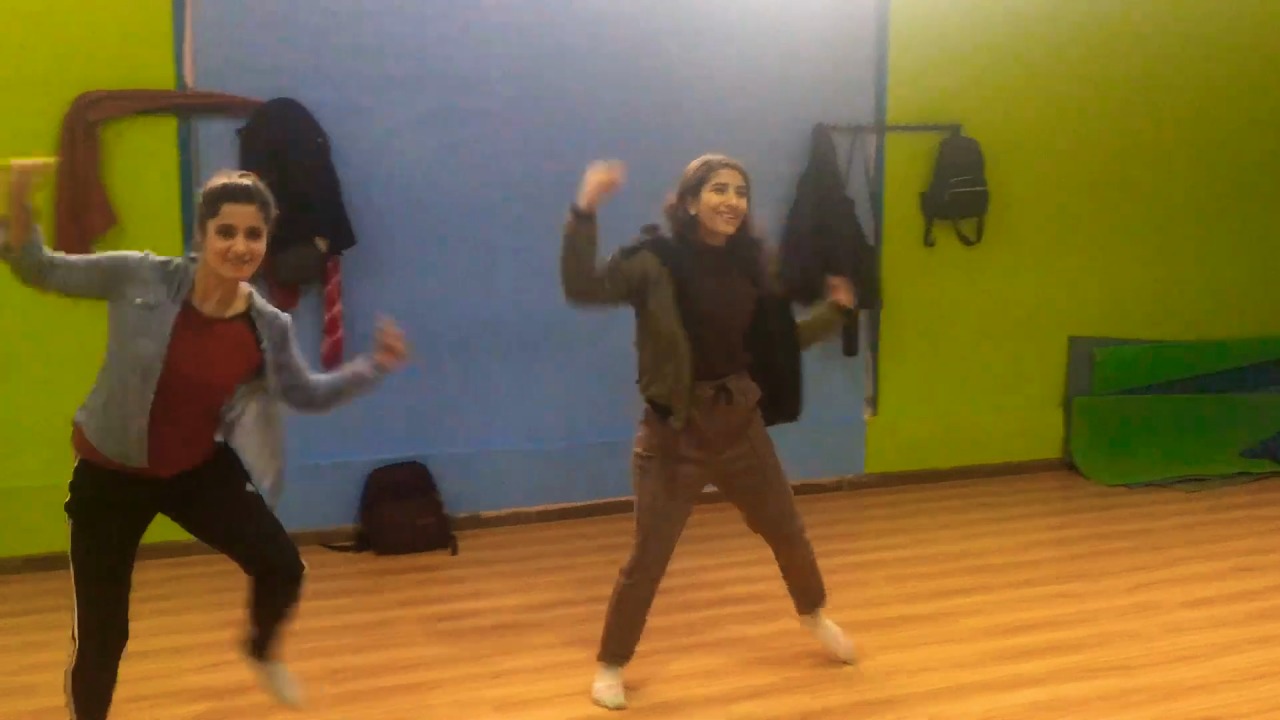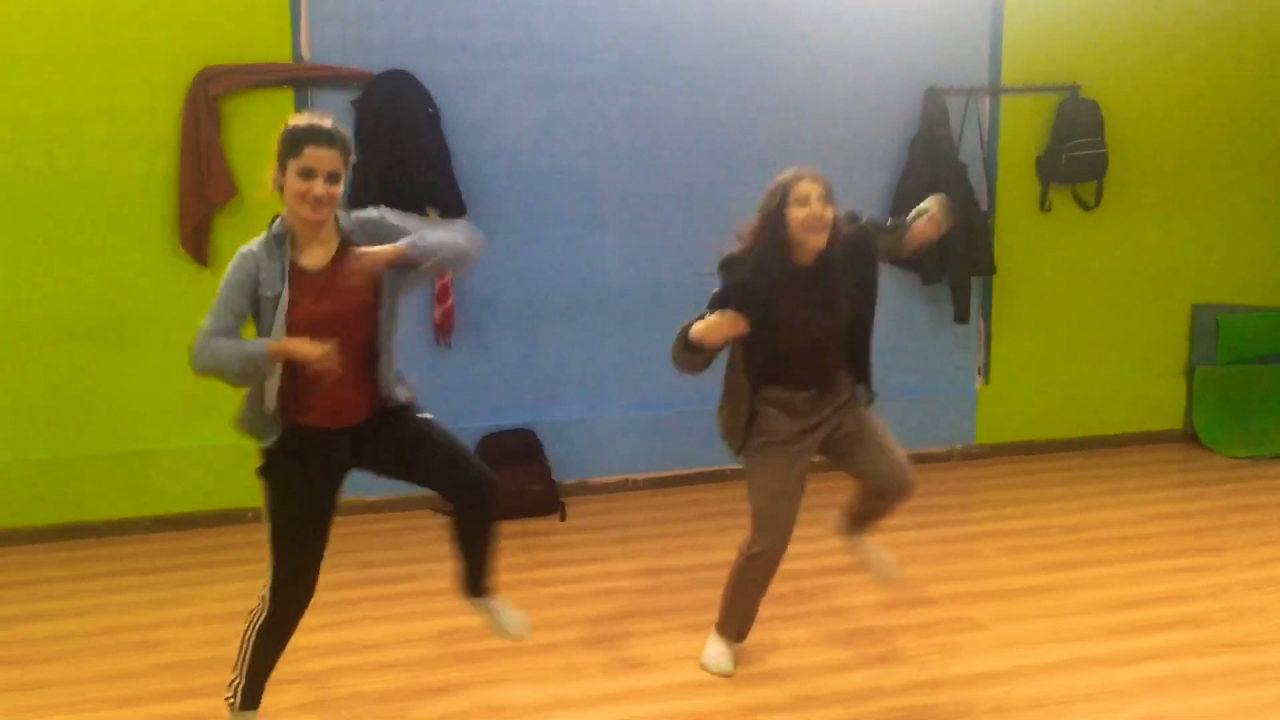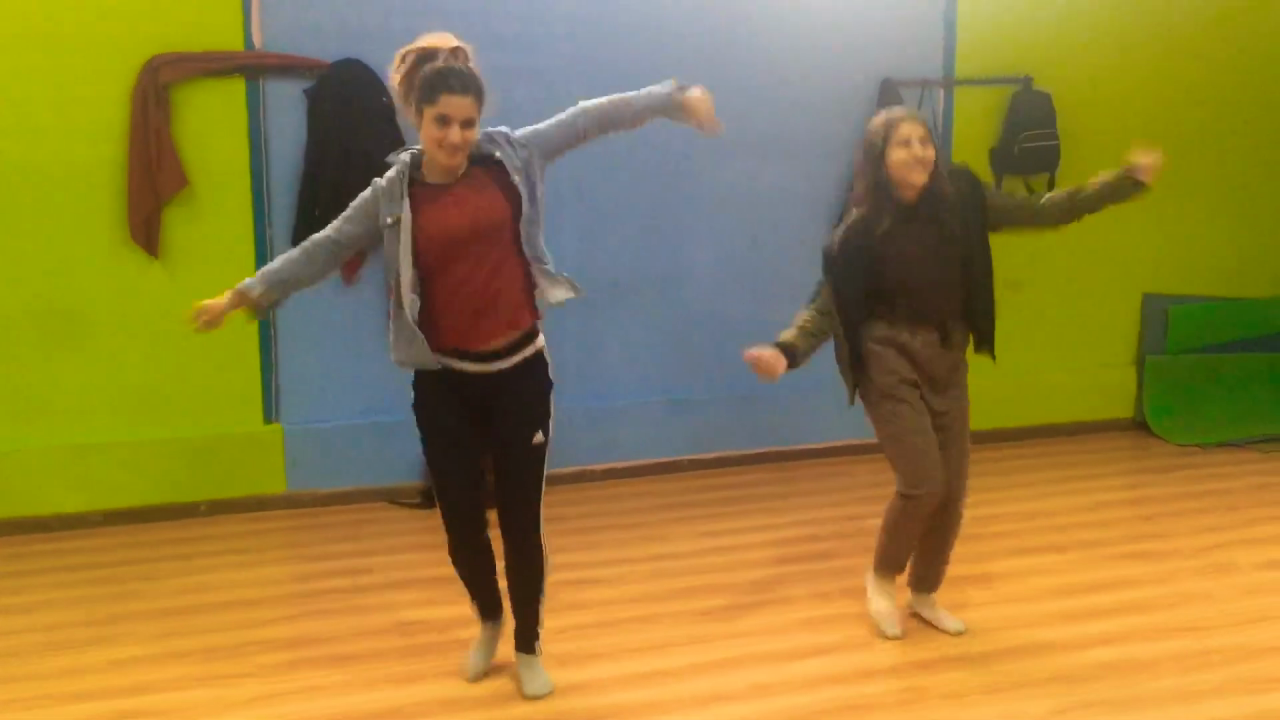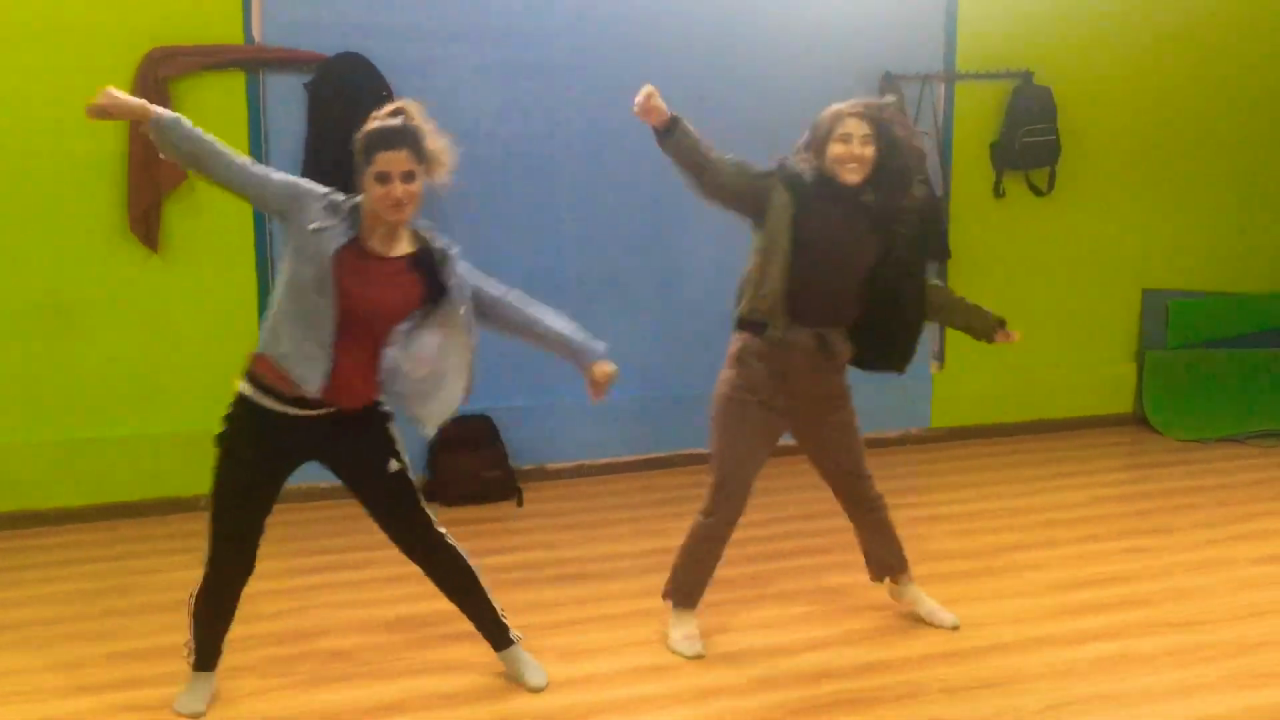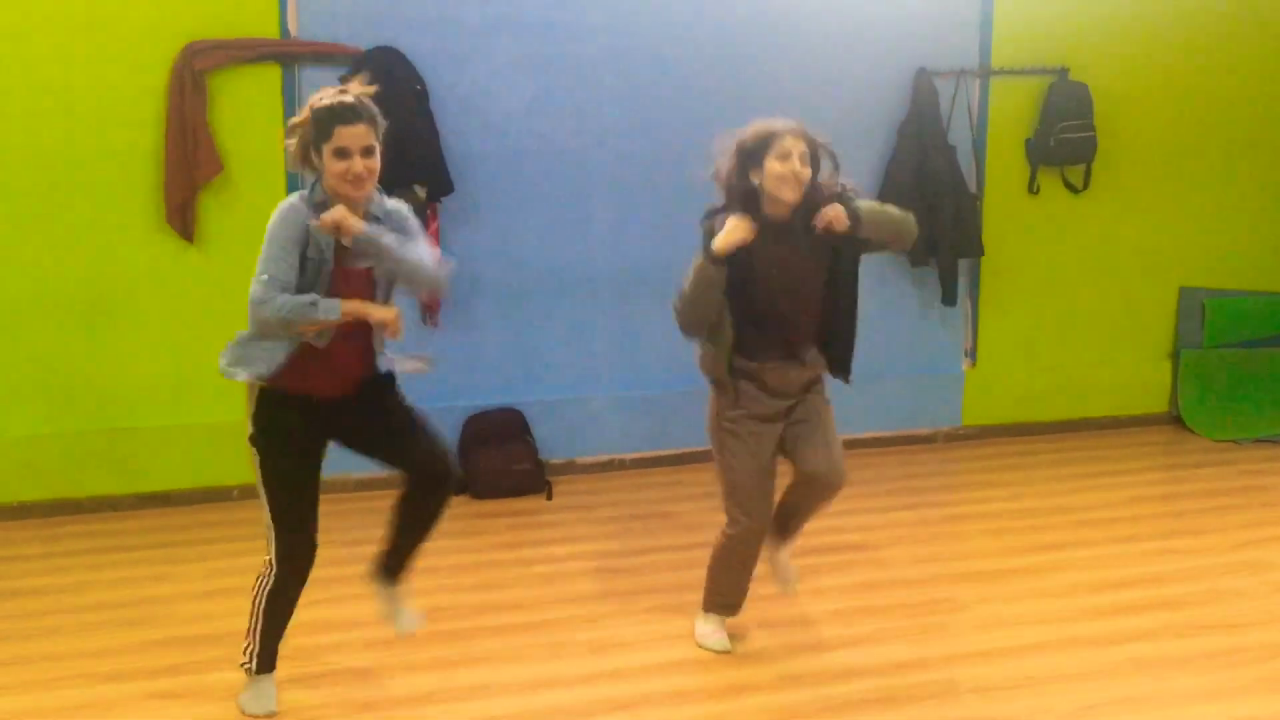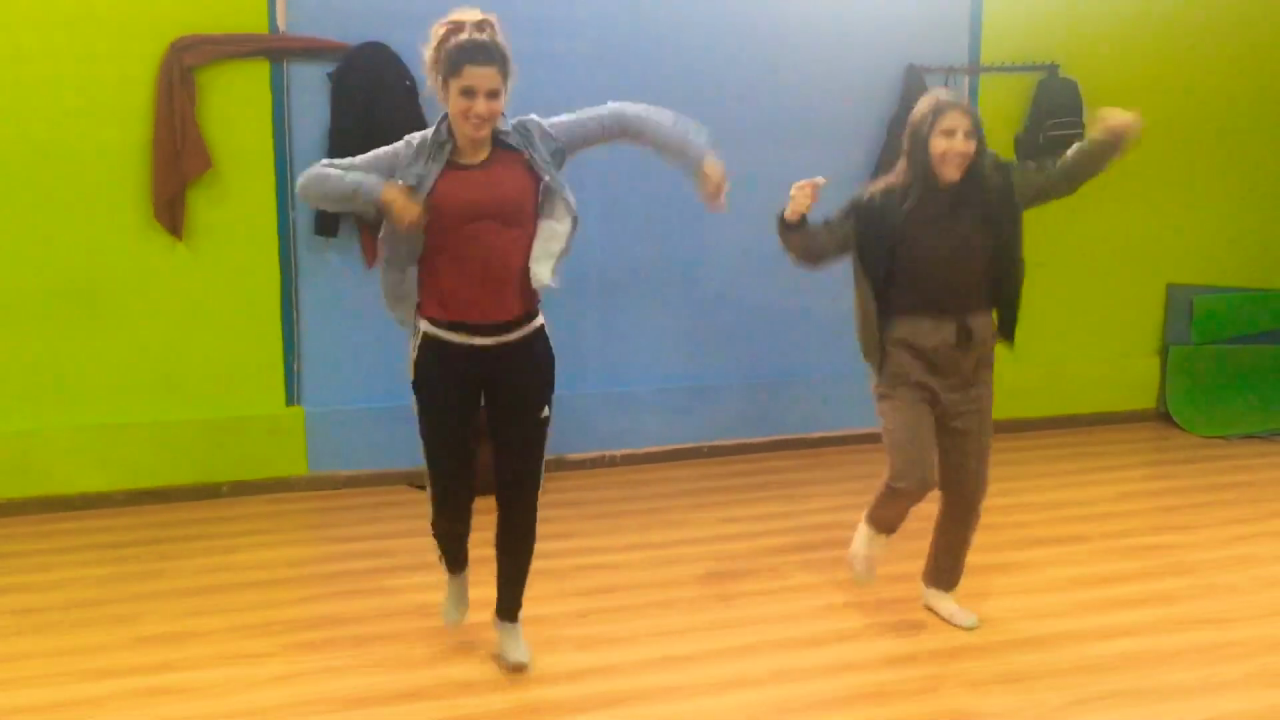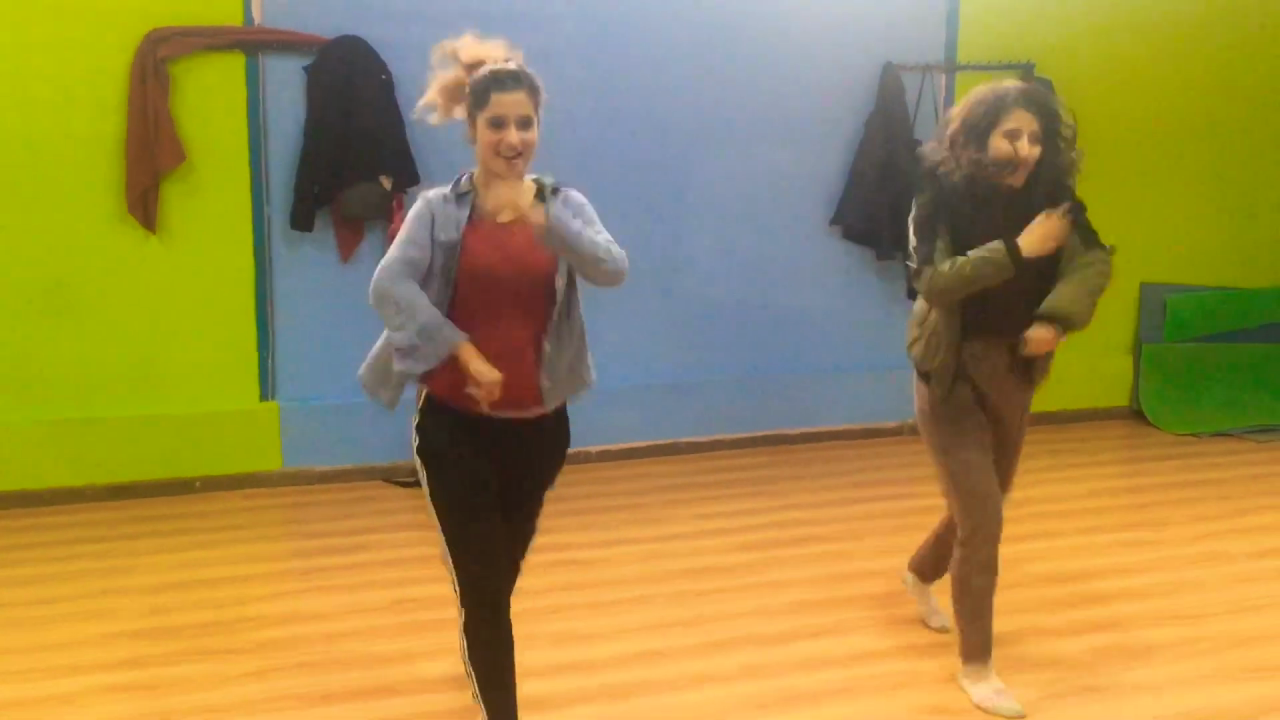
dt=0.7s
person 1, frame 1
left shoulder: (269, 327)
right shoulder: (142, 280)
left elbow: (309, 395)
left wrist: (373, 366)
left hip: (199, 469)
right hip: (108, 473)
left knee: (281, 567)
right knee: (102, 636)
left ankle: (263, 653)
person 1, frame 2
left shoulder: (373, 230)
right shoulder: (258, 263)
left elbow: (460, 245)
right elbow: (212, 351)
left wrist: (397, 254)
right wrist: (289, 348)
left hip: (379, 418)
right hip: (302, 437)
left knee: (476, 487)
right knee: (292, 588)
left ankle: (477, 589)
person 1, frame 3
left shoulder: (509, 154)
right shoulder: (391, 193)
left elbow: (590, 117)
right elbow: (323, 251)
left wrist: (676, 98)
right wrist: (241, 296)
left hip: (519, 370)
right hip: (444, 377)
left knee: (521, 518)
right knee: (462, 520)
left ankle: (529, 647)
right ankle: (489, 623)
person 1, frame 4
left shoulder: (436, 268)
right shoulder: (317, 214)
left elbow: (514, 310)
right elbow: (221, 166)
left wrist: (590, 355)
right wrist: (146, 114)
left hip: (352, 421)
right hip: (266, 414)
left knee: (424, 541)
right knee: (228, 561)
left ankle: (505, 644)
person 1, frame 5
left shoulder: (392, 216)
right shoulder: (294, 217)
left elbow: (432, 277)
right elbow: (267, 310)
left wrist: (361, 232)
right wrist: (359, 308)
left hip: (361, 390)
right hip: (289, 400)
left knee: (436, 473)
right knee: (293, 552)
left ankle: (390, 576)
person 1, frame 6
left shoulder: (531, 141)
right shoulder: (418, 155)
left elbow: (624, 119)
right elbow: (313, 184)
left wrist: (697, 152)
right wrist: (381, 192)
left hip: (521, 346)
right hip: (445, 350)
left knee: (520, 490)
right knee: (449, 486)
left ankle: (508, 619)
right ankle: (456, 577)
person 1, frame 7
left shoulder: (562, 206)
right shoulder: (437, 209)
left elbow: (612, 268)
right elbow: (388, 286)
left wrist: (542, 222)
right wrist: (462, 353)
left hip: (538, 422)
right hip: (454, 421)
left knee: (506, 559)
right knee: (479, 585)
left ankle: (485, 653)
person 2, frame 1
left shoulder: (749, 268)
right shoulder: (655, 263)
left elbow: (775, 339)
right elbow: (580, 286)
left wrist: (834, 311)
right wrist: (584, 209)
left hip: (738, 420)
right hip: (674, 428)
left knee: (786, 529)
right knee: (649, 558)
left ankle: (813, 614)
right ankle: (610, 664)
person 2, frame 2
left shoulder: (850, 247)
right shoulder: (751, 278)
left elbow: (910, 229)
right elbow: (691, 361)
left wrist: (931, 217)
right wrist: (697, 336)
left hip: (840, 400)
right hip: (775, 416)
left knee: (895, 477)
right knee: (768, 540)
left ankle: (856, 528)
right ankle: (727, 634)
person 2, frame 3
left shoulder: (964, 200)
right shoulder: (862, 230)
left elbow: (1046, 212)
right elbow: (824, 308)
left wrist: (1126, 179)
right wrist: (785, 351)
left hip: (948, 364)
right hip: (890, 366)
left knee: (949, 492)
right knee: (923, 485)
left ankle: (924, 595)
right ankle: (882, 581)
person 2, frame 4
left shoulder: (883, 218)
right shoulder: (787, 193)
left elbow: (912, 289)
right elbow: (712, 176)
left wrist: (988, 324)
right wrist: (667, 125)
left hip: (823, 375)
right hip: (761, 366)
left knee: (857, 488)
right knee: (726, 502)
left ankle: (903, 587)
right ankle: (681, 609)
person 2, frame 5
left shoulder: (827, 215)
right shoulder: (727, 229)
left elbow: (903, 229)
right elbow: (691, 321)
left wrist: (855, 221)
right wrist: (717, 252)
left hip: (804, 379)
right hip: (745, 386)
left knee: (825, 474)
right knee: (747, 517)
left ankle: (781, 533)
right ankle: (714, 612)
person 2, frame 6
left shoulder: (995, 190)
right shoulder: (887, 204)
left elbow: (1070, 173)
right elbow: (814, 252)
left wrist: (1108, 136)
right wrist: (794, 222)
left hip: (970, 356)
right hip: (904, 355)
left knee: (967, 487)
right knee: (913, 476)
left ankle: (941, 586)
right ankle: (876, 524)
person 2, frame 7
left shoulder: (1052, 195)
right shoulder: (942, 192)
left elbow: (1094, 262)
right elbow: (932, 282)
left wrist: (1060, 318)
right wrist: (1017, 251)
left hip: (1015, 372)
right hip: (952, 375)
left knee: (979, 508)
right knee: (982, 518)
left ankle: (920, 577)
right ankle: (976, 667)
